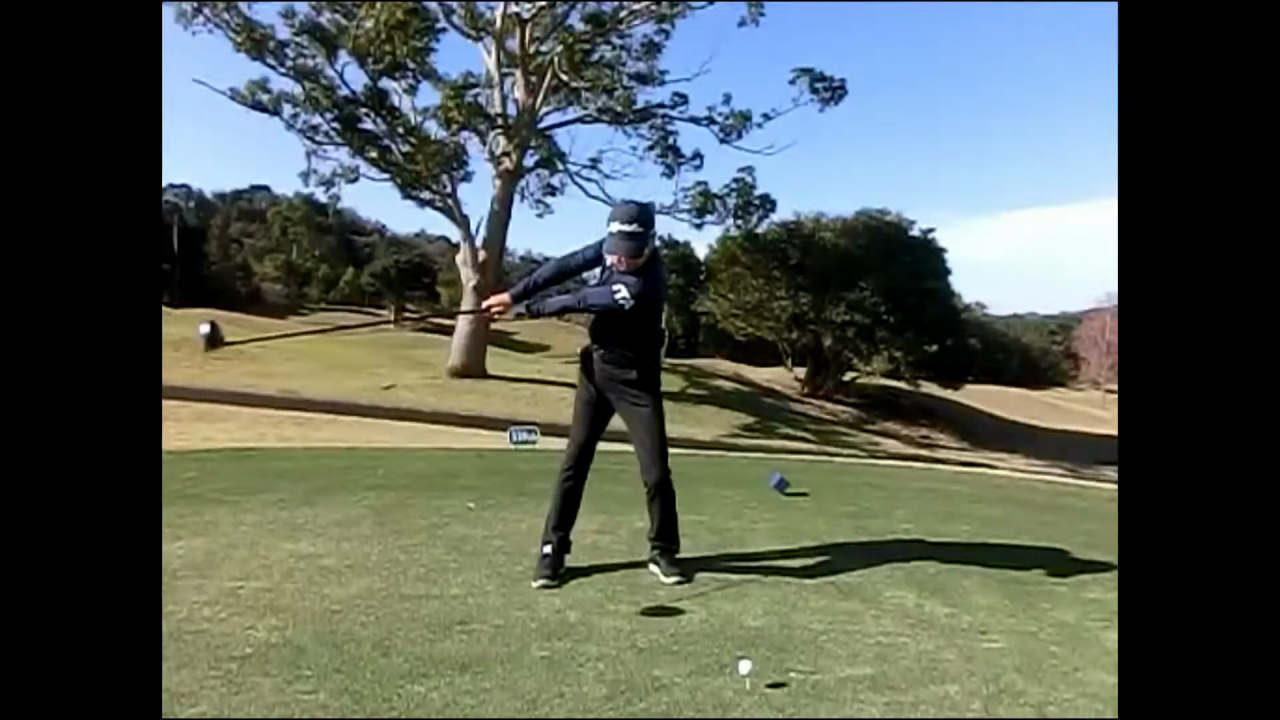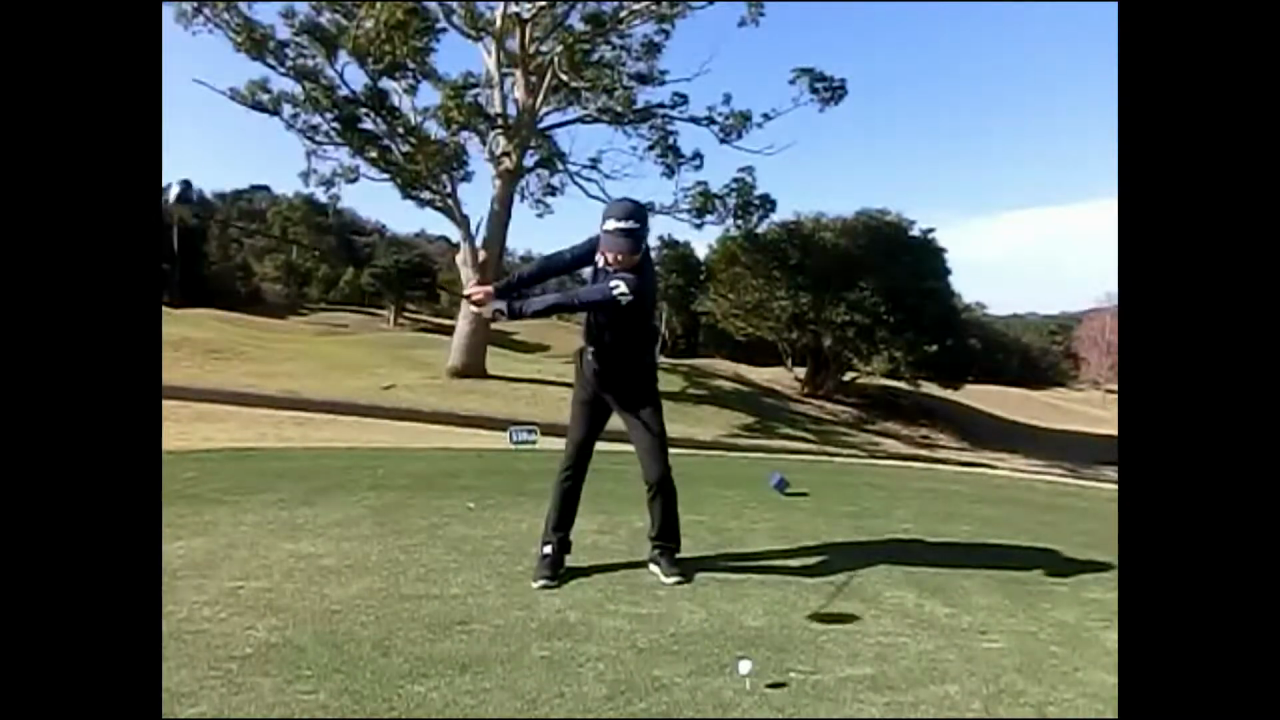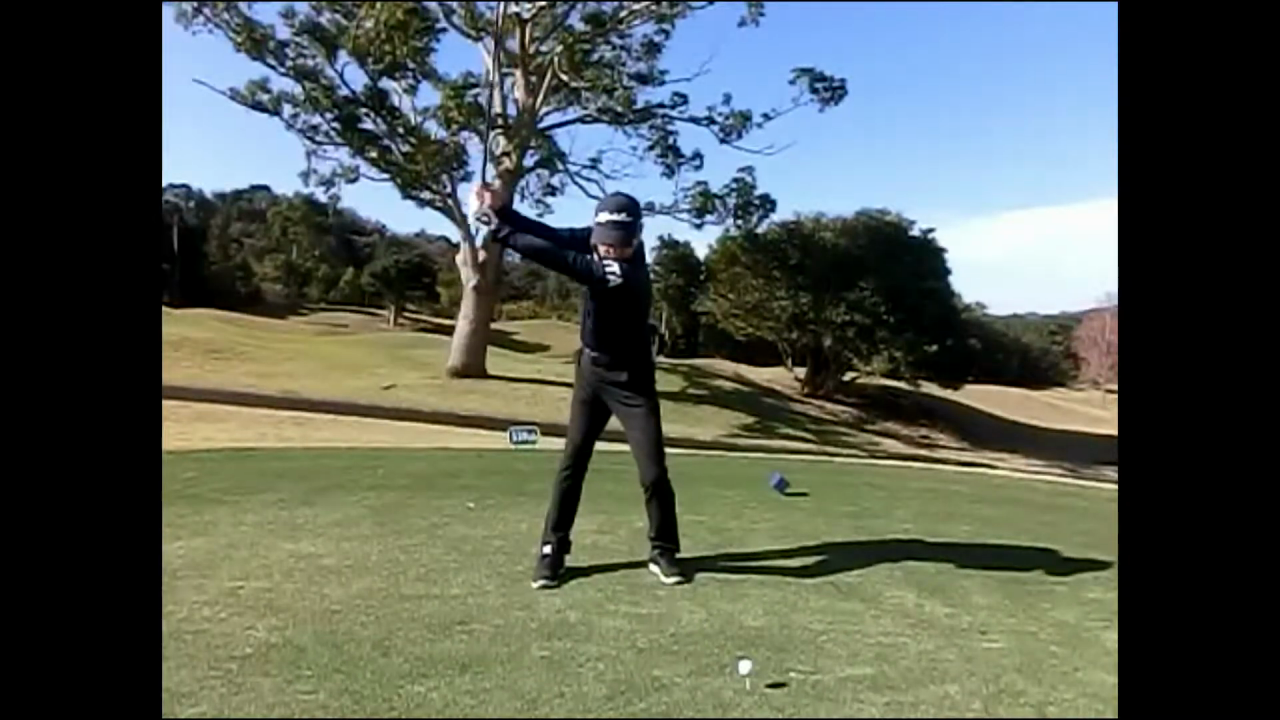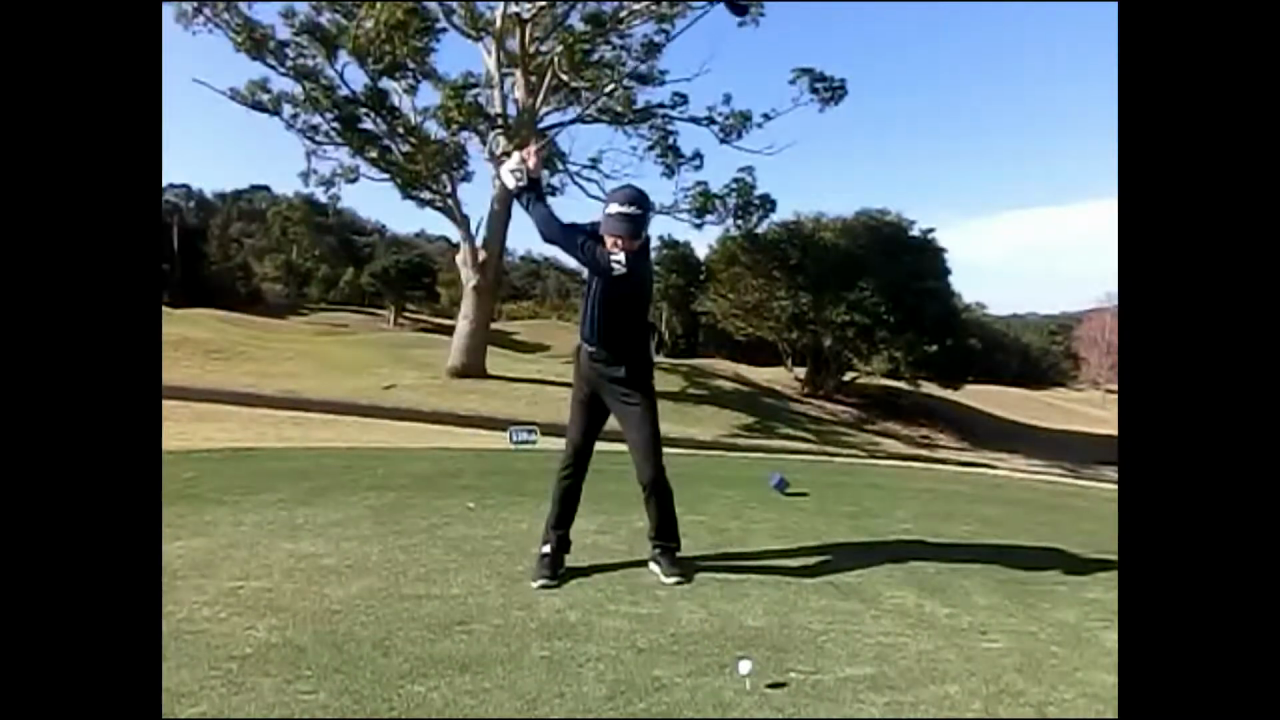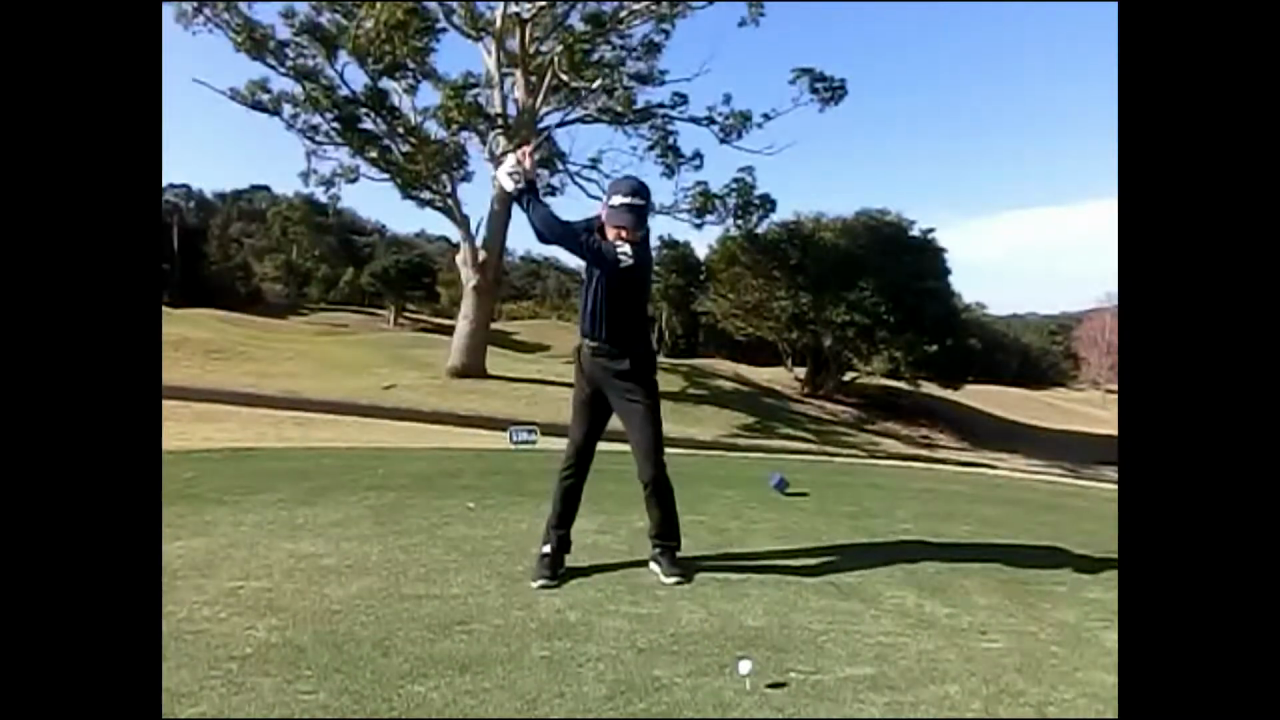
dt=0.5s
person 1, frame 1
left shoulder: (642, 287)
right shoulder: (613, 246)
left elbow: (578, 302)
right elbow: (565, 266)
left wrist: (529, 308)
right wrist: (513, 294)
left hip: (635, 378)
right hip: (597, 367)
left knee: (656, 473)
right knee: (574, 462)
left ankle: (663, 553)
right ankle: (553, 549)
person 1, frame 2
left shoulder: (636, 283)
right shoulder: (603, 245)
left elbow: (571, 301)
right elbow: (553, 265)
left wrist: (508, 308)
right wrist: (498, 289)
left hip: (633, 378)
right hip: (593, 368)
left knee: (657, 470)
right knee: (573, 462)
left ankle: (663, 551)
right ankle: (553, 549)
person 1, frame 3
left shoulder: (627, 275)
right shoulder: (600, 240)
left elbow: (556, 259)
right elbow: (551, 237)
left wrist: (500, 230)
right wrist: (504, 210)
left hip: (630, 379)
right hip: (591, 369)
left knee: (654, 472)
right knee: (571, 462)
left ankle: (664, 552)
right ankle: (553, 551)
person 1, frame 4
left shoulder: (628, 266)
right shoulder: (606, 235)
left elbow: (561, 236)
right elbow: (559, 232)
left wrist: (524, 188)
right wrist: (534, 183)
left hip: (627, 375)
right hip: (589, 366)
left knee: (650, 471)
right knee: (572, 462)
left ankle: (664, 551)
right ankle: (552, 550)
person 1, frame 5
left shoulder: (632, 255)
right shoulder: (601, 229)
left elbow: (560, 235)
right elbow: (551, 233)
left wrist: (523, 190)
right wrist: (528, 185)
left hip: (631, 368)
right hip: (591, 362)
left knee: (652, 467)
right knee: (574, 460)
left ankle: (665, 551)
right ankle: (553, 549)
